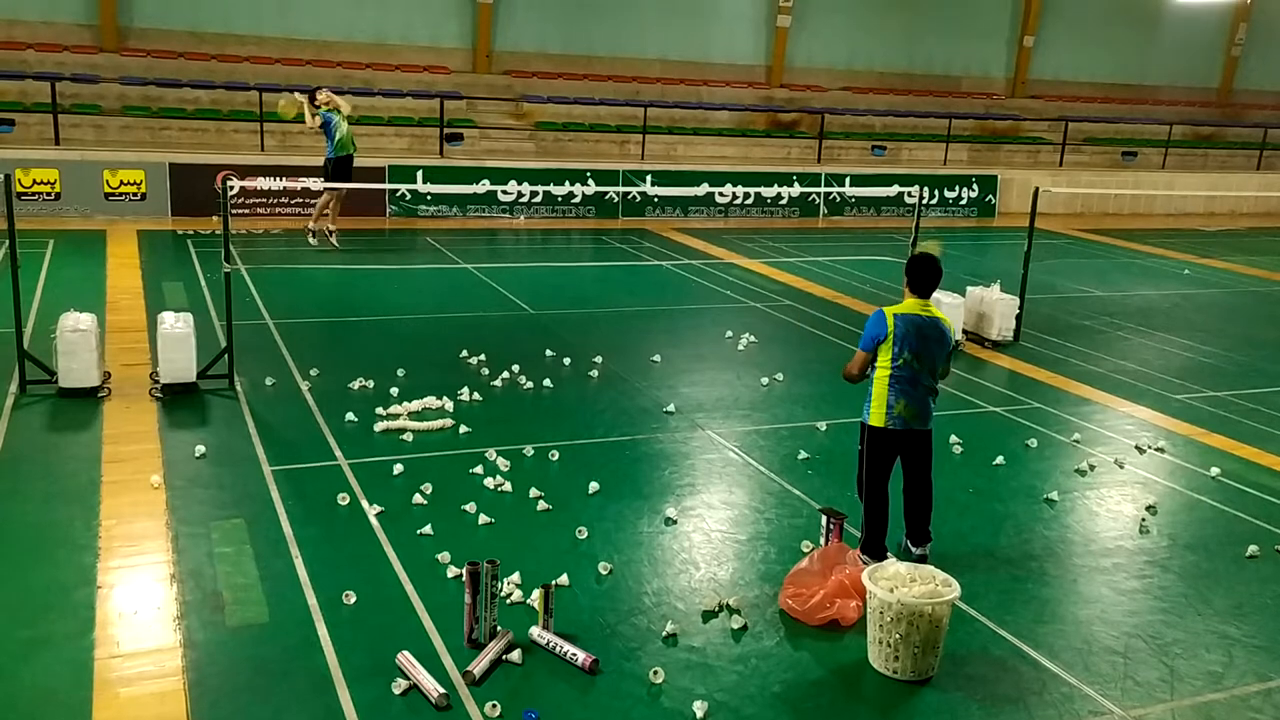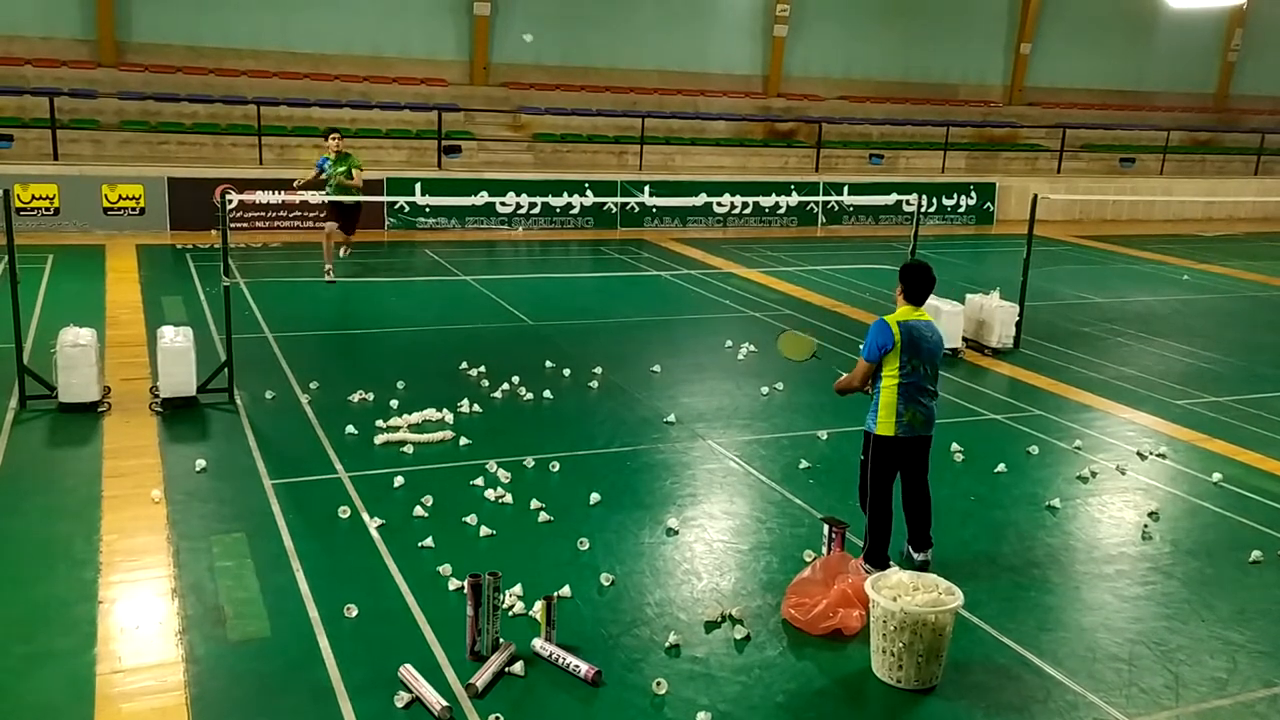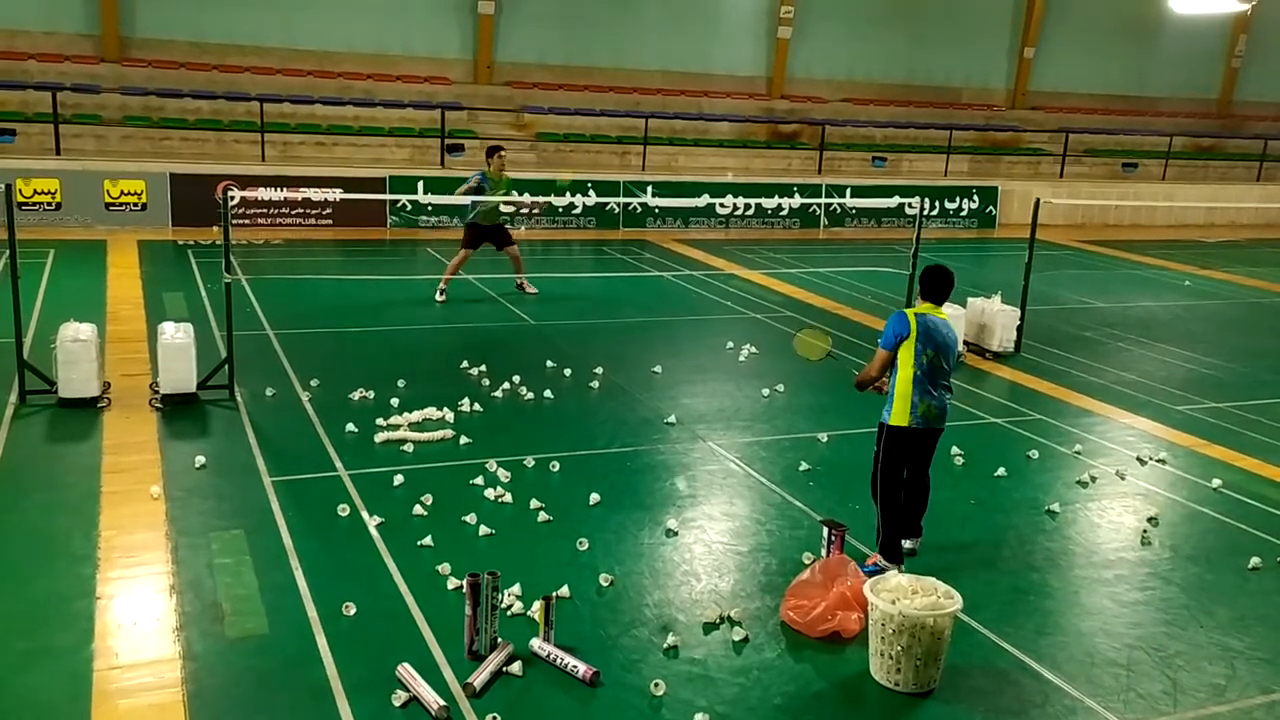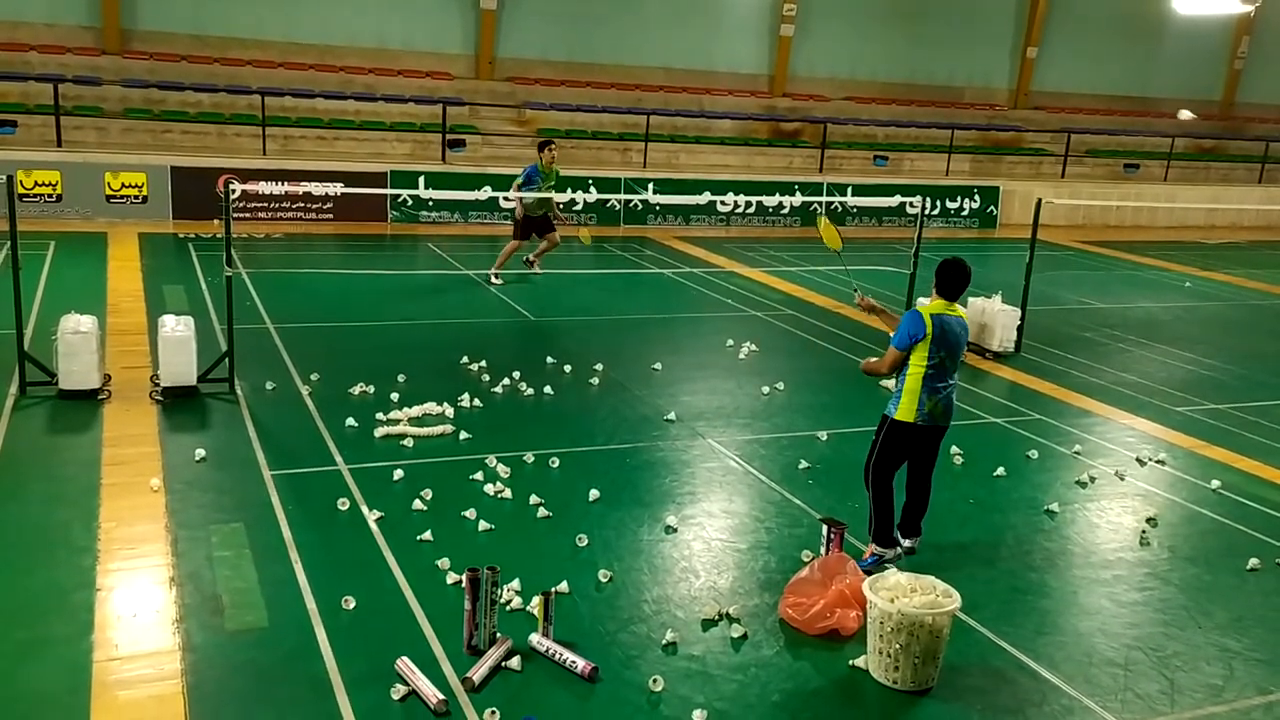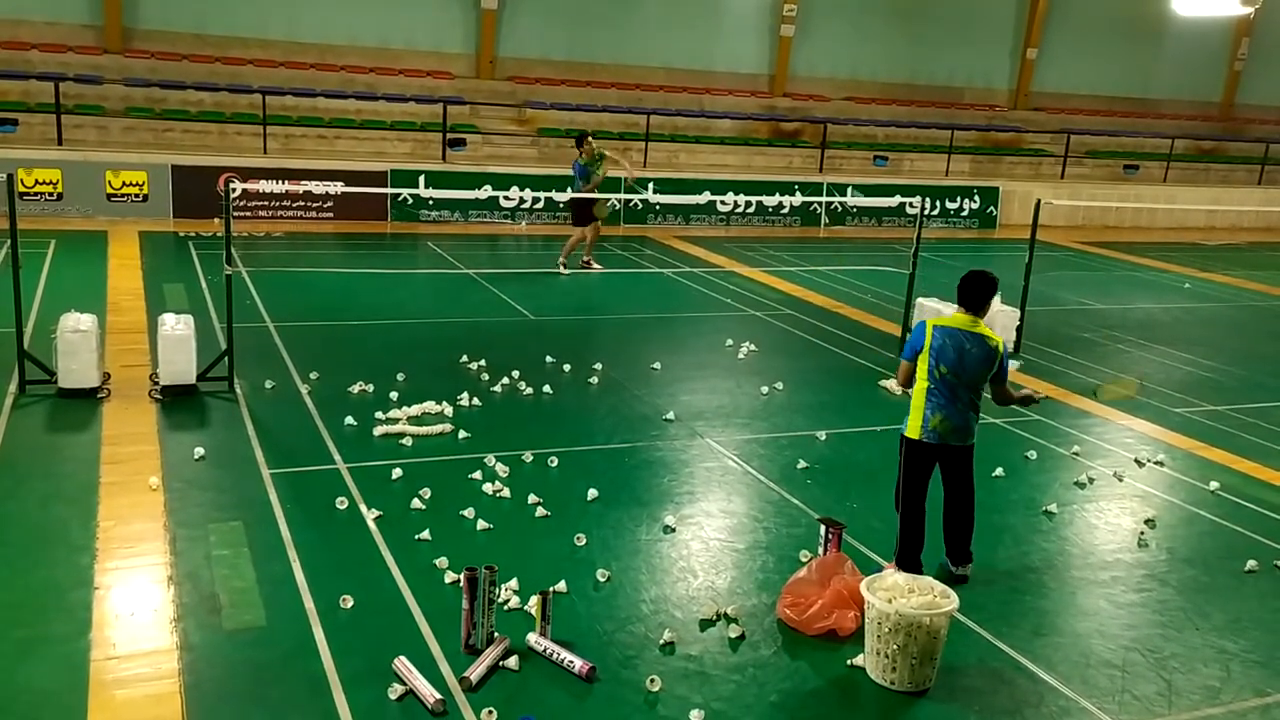
dt=1s
person 1, frame 1
left shoulder: (885, 317)
right shoulder: (945, 327)
left elbow: (857, 370)
left wrist: (847, 373)
left hip: (883, 419)
right hip: (921, 419)
left knee: (873, 485)
right knee: (918, 482)
left ankle: (873, 553)
right ankle: (918, 544)
person 1, frame 2
left shoulder: (885, 327)
right shoulder: (934, 331)
left elbow: (858, 381)
left wrist: (841, 385)
left hip: (887, 427)
right hip: (923, 425)
left knee: (875, 494)
right knee: (917, 486)
left ankle: (876, 564)
right ankle: (920, 550)
person 1, frame 3
left shoulder: (903, 319)
right shoulder: (950, 332)
left elbow: (874, 372)
left wrist: (860, 382)
left hip: (902, 417)
right hip: (935, 418)
left knee: (887, 484)
right knee: (918, 475)
left ankle: (889, 557)
right ankle: (910, 535)
person 1, frame 4
left shoulder: (918, 317)
right shoulder: (961, 323)
left elbow: (887, 367)
left wrist: (867, 365)
right wrist: (878, 310)
left hip: (907, 413)
right hip: (940, 415)
left knee: (878, 472)
right knee: (921, 476)
left ankle: (883, 544)
right ankle: (909, 534)
person 1, frame 5
left shoulder: (927, 329)
right shoulder: (995, 345)
left elbow: (902, 380)
right elbow: (1002, 398)
right wrist: (1025, 396)
left hip: (922, 431)
right hip: (963, 434)
left knee: (911, 500)
right knee: (960, 498)
left ankle: (907, 567)
right ankle: (959, 562)
